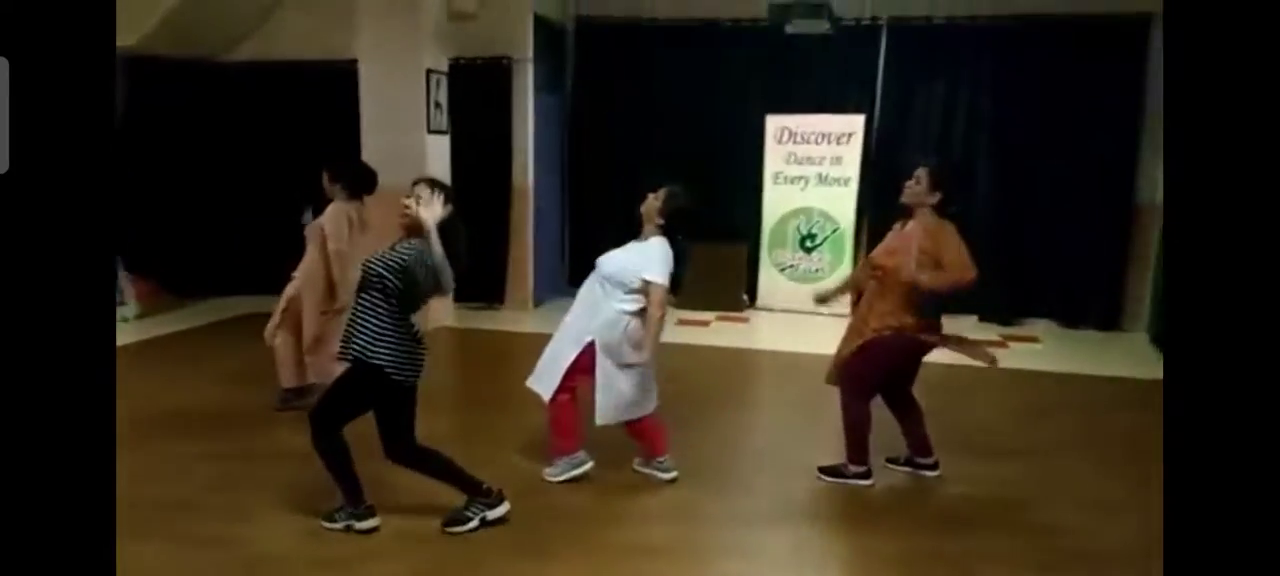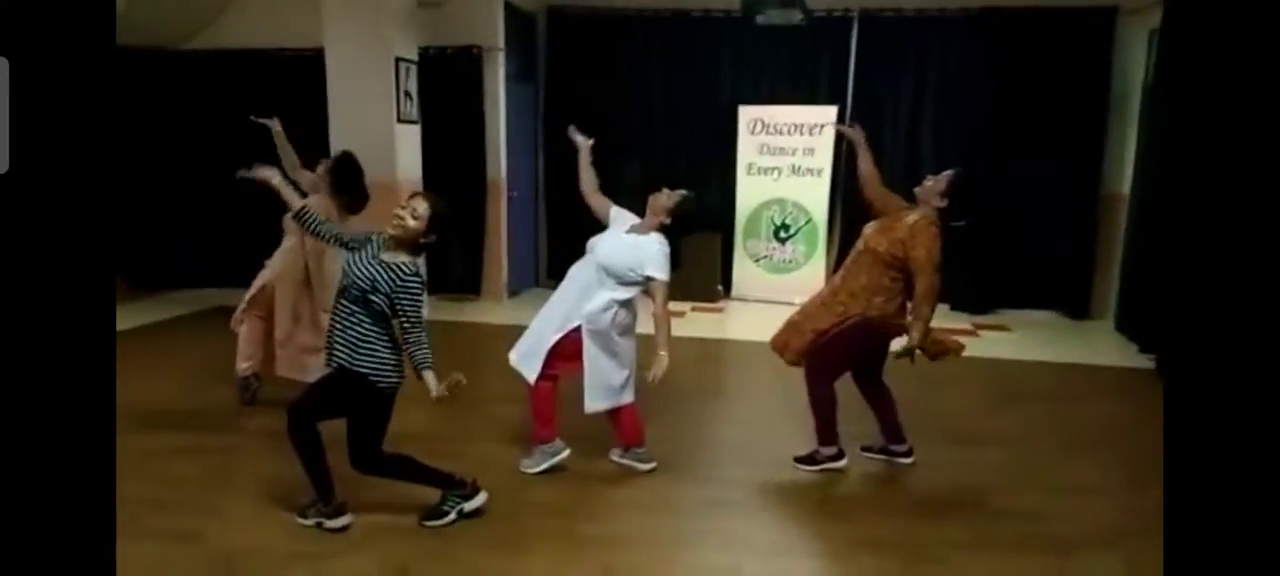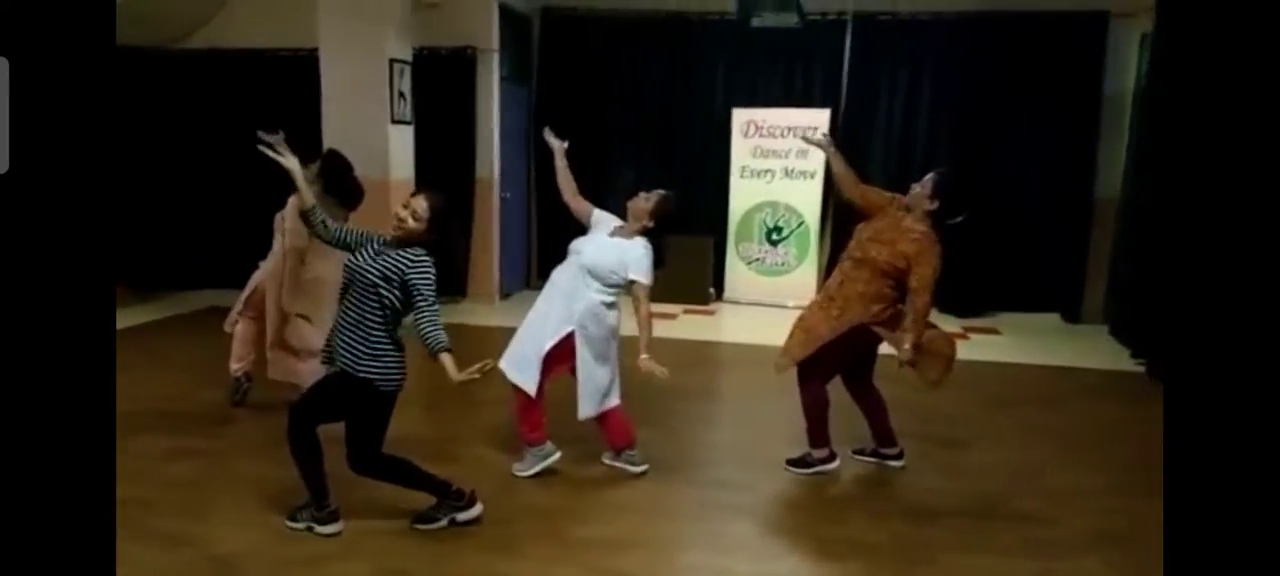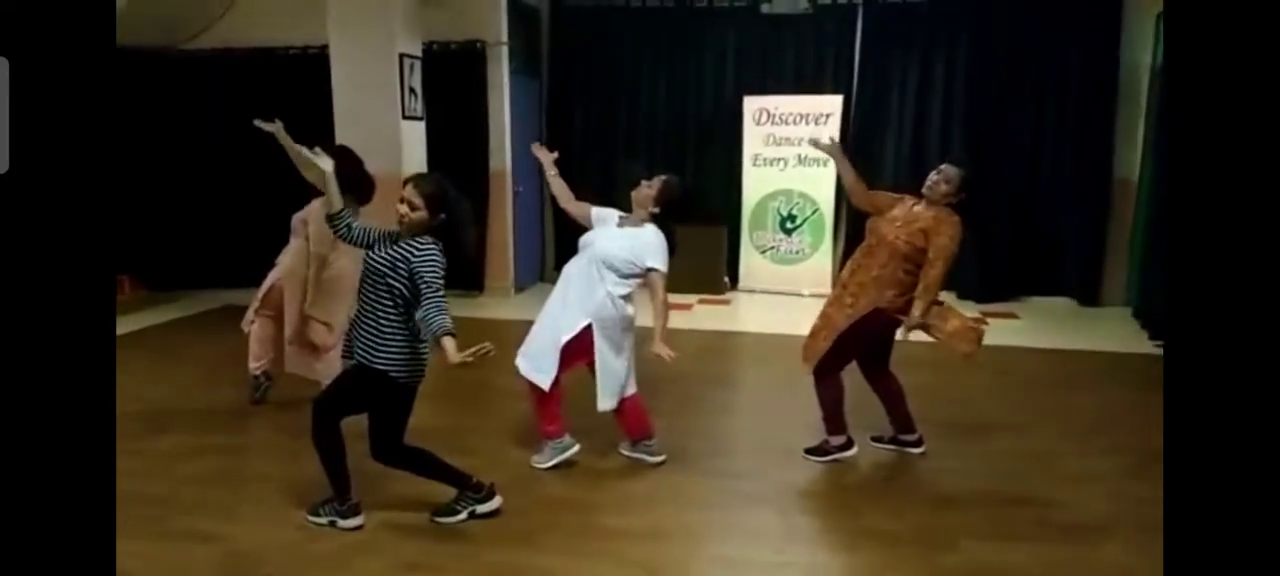
dt=0.7s
person 1, frame 1
left shoulder: (420, 253)
right shoulder: (405, 248)
left elbow: (440, 285)
left wrist: (430, 233)
left hip: (383, 361)
right hip: (386, 360)
left knee: (323, 421)
right knee: (401, 447)
left ankle: (357, 507)
right ankle: (484, 497)
person 1, frame 2
left shoulder: (407, 274)
right shoulder: (371, 244)
left elbow: (414, 332)
right elbow: (321, 228)
left wrist: (431, 382)
right wrist: (280, 184)
left hip: (369, 371)
right hip: (359, 367)
left knee: (301, 413)
right knee: (367, 456)
left ankle: (328, 505)
right ankle: (458, 489)
person 1, frame 3
left shoulder: (417, 262)
right shoulder: (373, 243)
left elbow: (427, 318)
right elbow: (322, 228)
left wrist: (451, 369)
right wrist: (297, 173)
left hip: (370, 373)
right hip: (358, 368)
left knee: (301, 416)
right knee: (366, 458)
left ankle: (321, 510)
right ankle: (455, 498)
person 1, frame 4
left shoulder: (426, 250)
right shoulder: (393, 238)
left elbow: (433, 303)
right elbow: (344, 229)
left wrist: (451, 351)
right wrist: (329, 174)
left hip: (388, 364)
right hip: (383, 362)
left knee: (324, 411)
right knee: (388, 448)
left ankle: (343, 505)
right ankle: (476, 491)
person 2, frame 1
left shoulder: (941, 233)
right shoulder: (901, 228)
left elbow: (966, 275)
right elbow: (871, 267)
left wrist: (924, 279)
right wrist: (838, 290)
left hip: (903, 331)
right hip: (886, 326)
left knee: (854, 388)
right knee: (896, 392)
left ankle: (857, 467)
right ankle: (923, 458)
person 2, frame 2
left shoulder: (923, 230)
right shoulder: (903, 214)
left elbow: (926, 283)
right elbow: (872, 187)
left wrist: (918, 332)
right wrist: (861, 145)
left hip: (869, 316)
right hip: (866, 312)
left knee: (817, 370)
right knee: (868, 379)
left ankle: (829, 450)
right ankle: (897, 445)
person 2, frame 3
left shoulder: (923, 243)
right shoulder: (892, 210)
left elbow: (920, 295)
right elbow: (853, 189)
left wrist: (909, 343)
right wrist: (829, 150)
left hip: (861, 320)
right hip: (850, 314)
left knee: (811, 374)
right knee: (858, 382)
left ankle: (821, 454)
right ankle: (888, 449)
person 2, frame 4
left shoulder: (945, 223)
right shoulder: (904, 204)
left elbow: (935, 270)
right elbow: (861, 196)
left wrist: (918, 311)
right wrist: (838, 156)
left hip: (878, 307)
right hip: (863, 301)
left knee: (824, 364)
right knee: (876, 370)
left ankle: (838, 441)
right ankle: (908, 436)
person 3, frame 1
left shoulder: (657, 253)
right shoulder: (644, 244)
left elbow: (657, 305)
left wrist: (648, 350)
left hip: (606, 334)
right hip: (600, 328)
left knee: (558, 385)
right knee: (629, 397)
left ankle: (569, 454)
right ankle: (657, 458)
person 3, frame 2
left shoulder: (655, 248)
right shoulder: (625, 222)
left elbow: (660, 303)
right elbow: (592, 195)
left wrist: (662, 353)
right wrist: (583, 151)
left hip: (592, 323)
right hip: (578, 313)
left knee: (541, 370)
right knee: (612, 385)
left ankle: (547, 444)
right ankle: (634, 449)
person 3, frame 3
left shoulder: (639, 250)
right shoulder: (607, 225)
left elbow: (642, 303)
right elbow: (572, 198)
left wrist: (644, 353)
right wrist: (559, 154)
left hip: (579, 325)
right hip: (563, 317)
left knee: (525, 375)
right knee: (599, 389)
left ankle: (538, 447)
right ankle: (626, 452)
person 3, frame 4
left shoulder: (652, 239)
right shoulder: (611, 219)
left elbow: (659, 293)
right elbow: (569, 204)
left wrist: (658, 339)
right wrist: (548, 165)
left hip: (593, 319)
right hip: (574, 309)
left knee: (540, 368)
right knee: (615, 381)
left ankle: (557, 440)
right ankle: (644, 442)
person 4, frame 1
left shoulder: (337, 211)
right shoulder: (356, 210)
left elbow: (338, 253)
left wrist: (341, 296)
right wrist: (315, 228)
left hip: (316, 282)
right hip: (346, 285)
left knee: (287, 329)
right knee: (336, 340)
left ankle: (294, 390)
person 4, frame 2
left shoulder: (318, 206)
right shoulder: (326, 198)
left elbow: (314, 253)
right elbow: (293, 169)
left wrist: (322, 300)
right wrist: (278, 133)
left hip: (291, 276)
left knee: (253, 316)
right knee: (313, 334)
left ankle: (248, 376)
person 4, frame 3
left shoulder: (299, 204)
right shoulder: (336, 206)
left elbow: (294, 252)
right elbow: (305, 183)
left wrist: (288, 294)
left hip: (290, 280)
right hip: (323, 282)
left knee: (248, 318)
right knee: (310, 337)
left ankle: (240, 376)
person 4, frame 4
left shoulder: (321, 208)
right shoulder: (345, 198)
left elbow: (318, 257)
right elbow: (308, 170)
left wrist: (310, 300)
right wrist: (281, 135)
left hip: (300, 277)
right hip: (340, 282)
left knee: (265, 316)
right knee: (328, 334)
left ankle: (260, 375)
